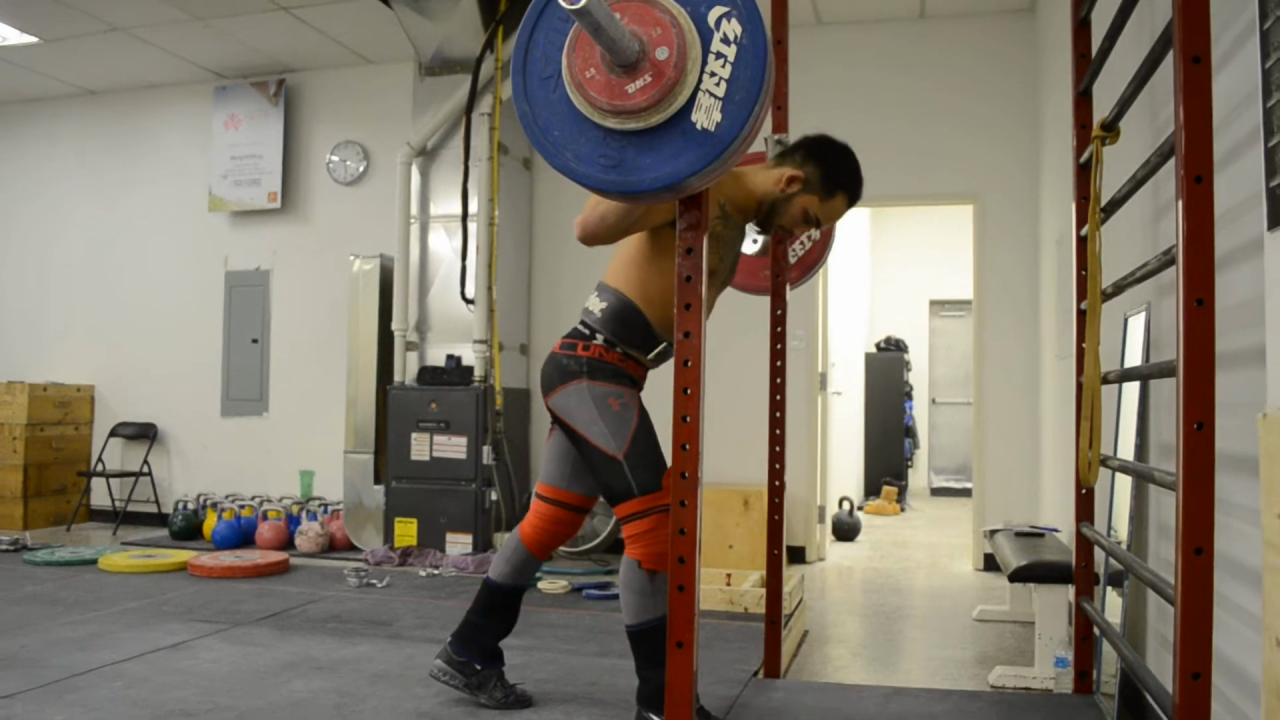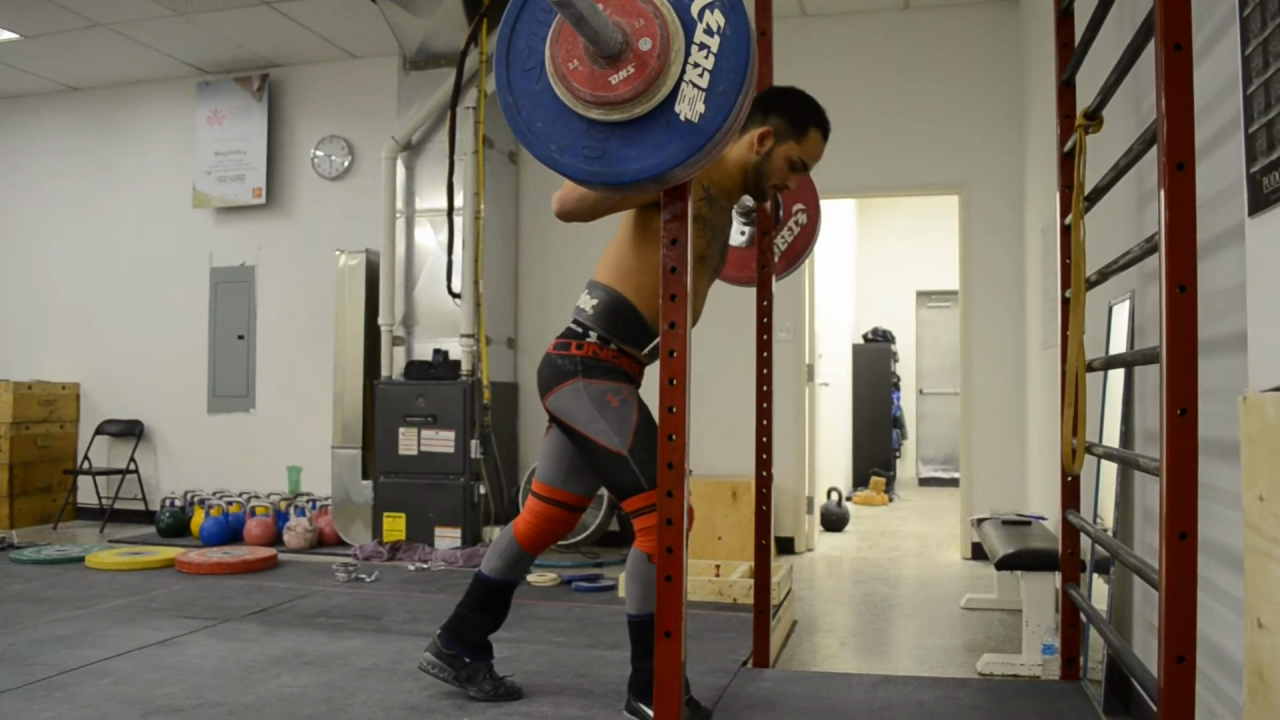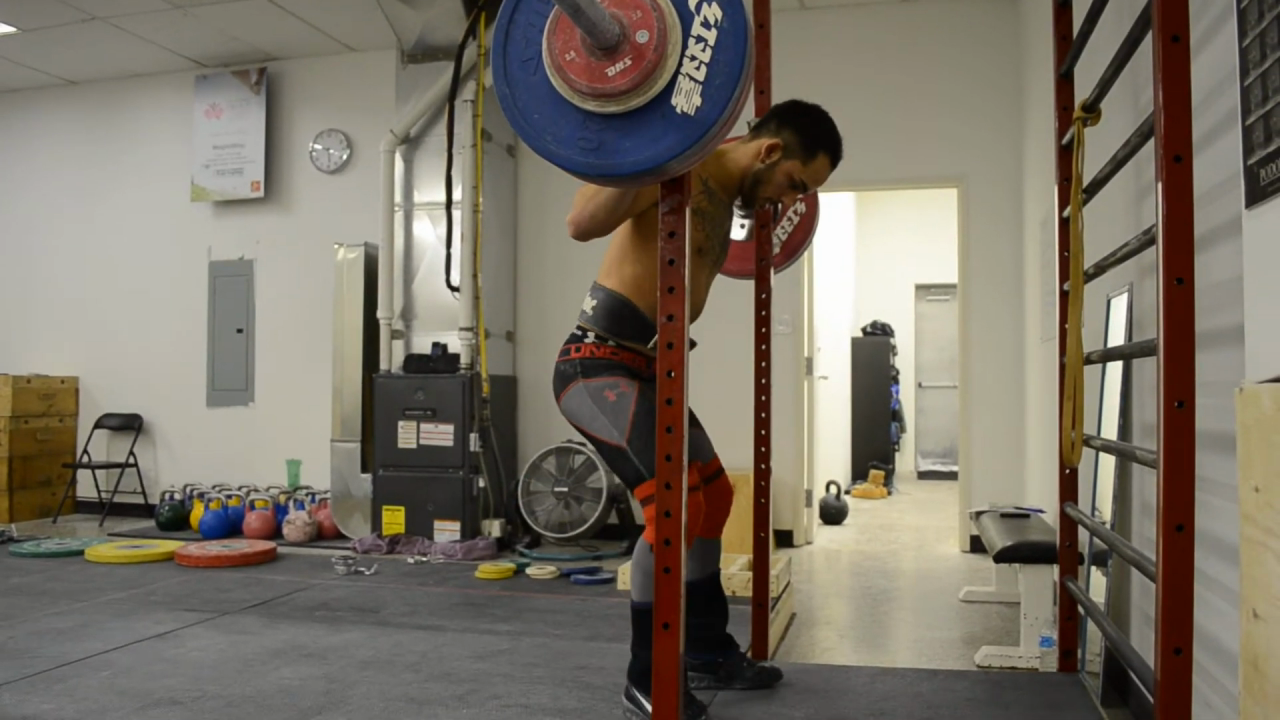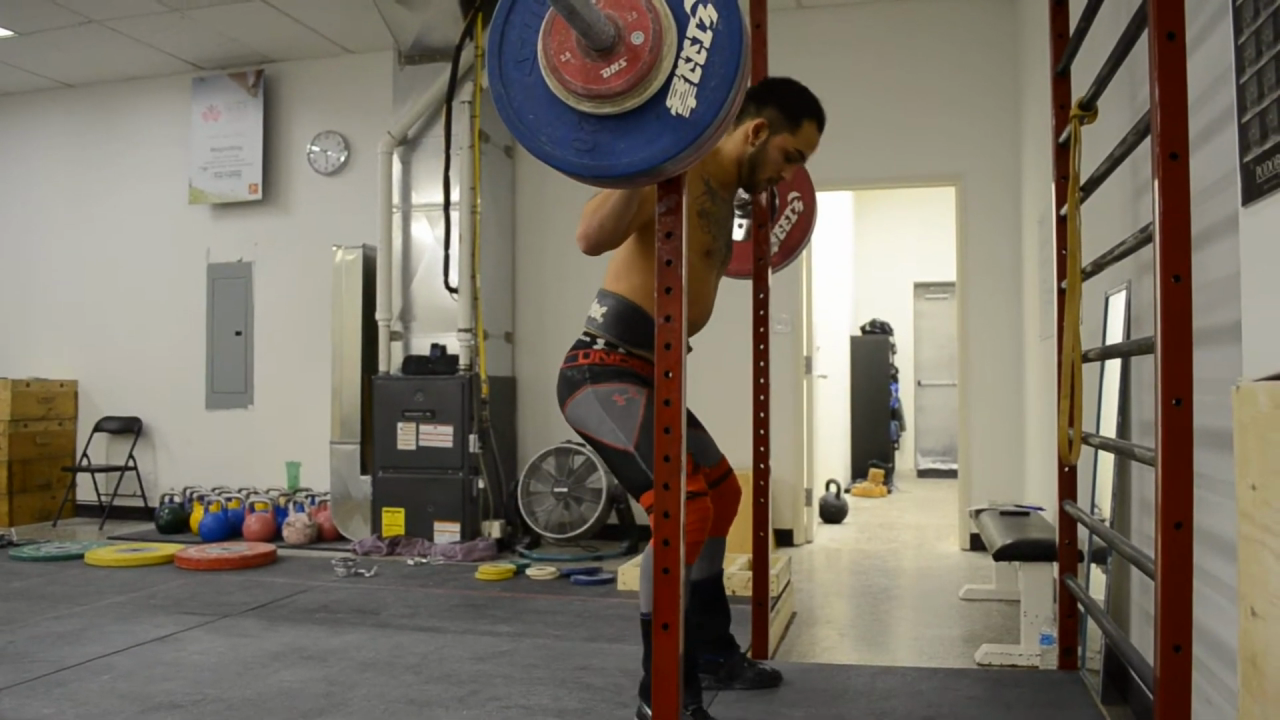
dt=1s
person 1, frame 1
left shoulder: (732, 212)
right elbow: (591, 227)
left hip: (604, 374)
right hip: (591, 368)
left knee: (551, 521)
right knee: (655, 524)
left ankle: (468, 653)
person 1, frame 2
left shoulder: (720, 200)
right elbow: (567, 204)
left hip: (598, 369)
right hip: (586, 364)
left knee: (548, 517)
right knee: (661, 513)
left ankle: (457, 647)
person 1, frame 3
left shoulder: (723, 194)
right shoulder: (681, 166)
right elbow: (582, 221)
left hip: (635, 366)
right hip: (598, 364)
left knee: (712, 496)
right knee: (675, 504)
left ankle: (707, 654)
person 1, frame 4
left shoulder: (722, 191)
right shoulder: (680, 168)
right elbow: (592, 235)
left hip: (641, 373)
right hip: (603, 370)
left knee: (718, 495)
right knee: (683, 508)
left ankle: (710, 653)
